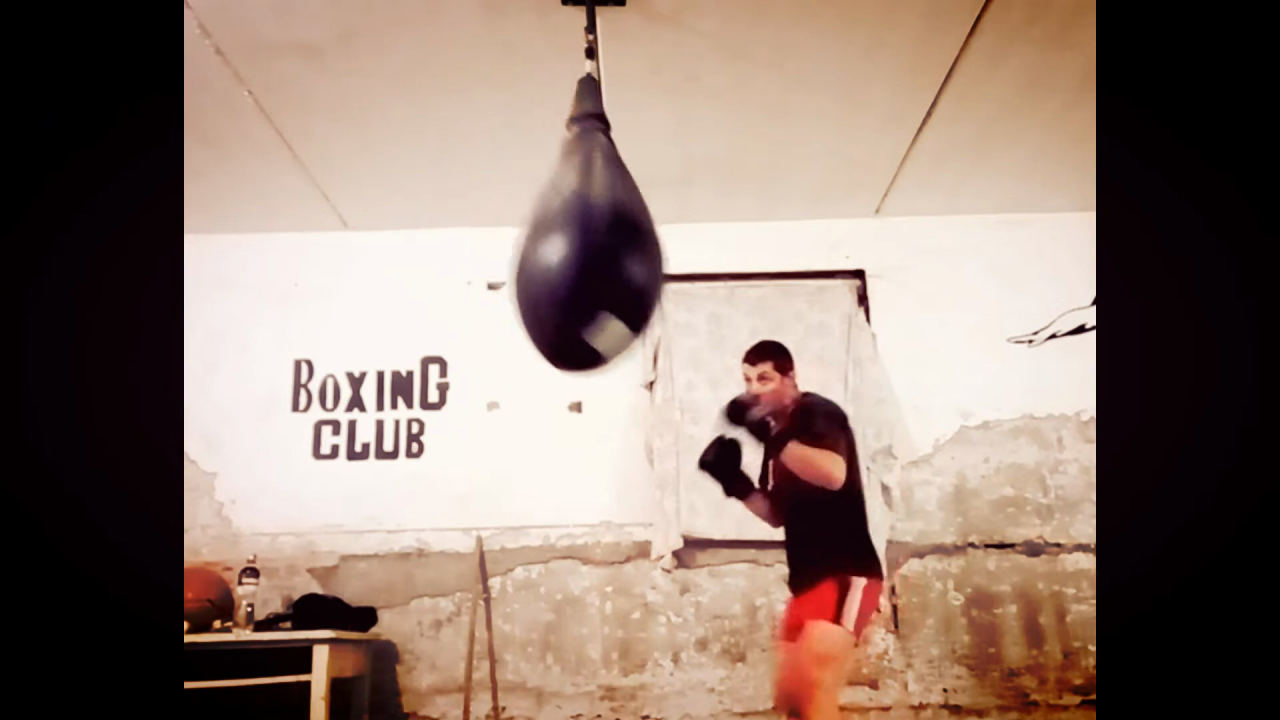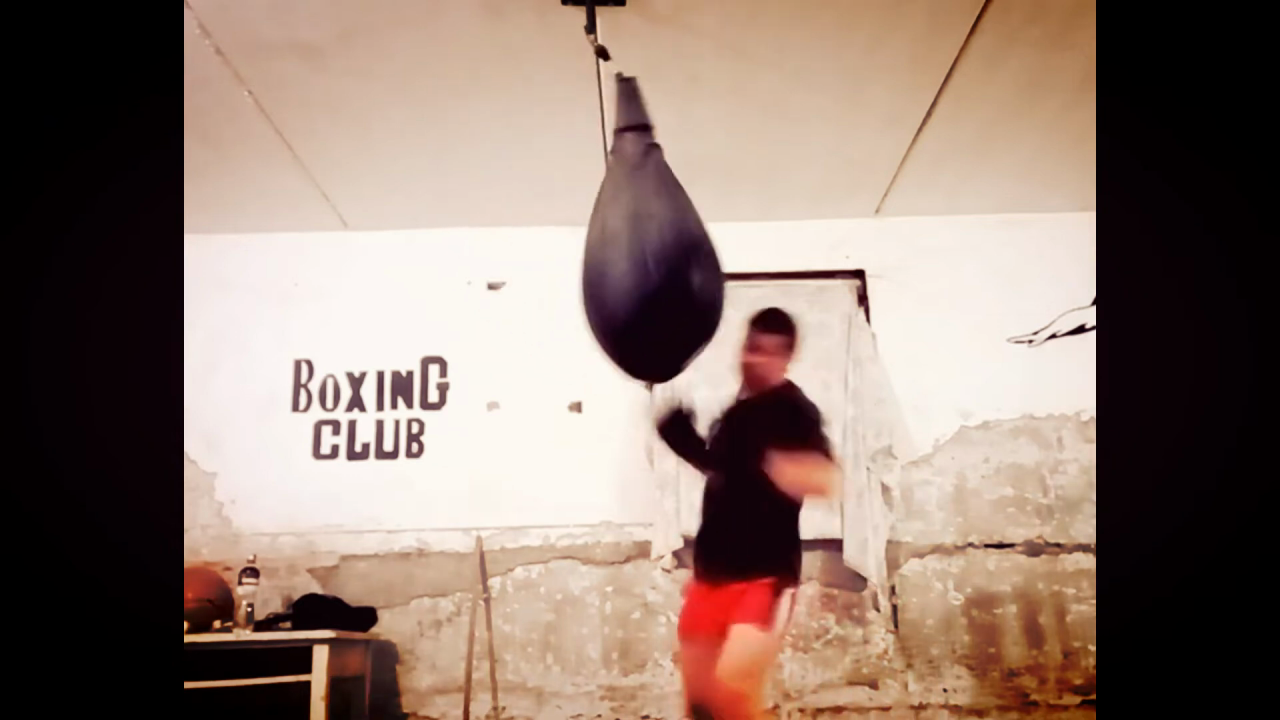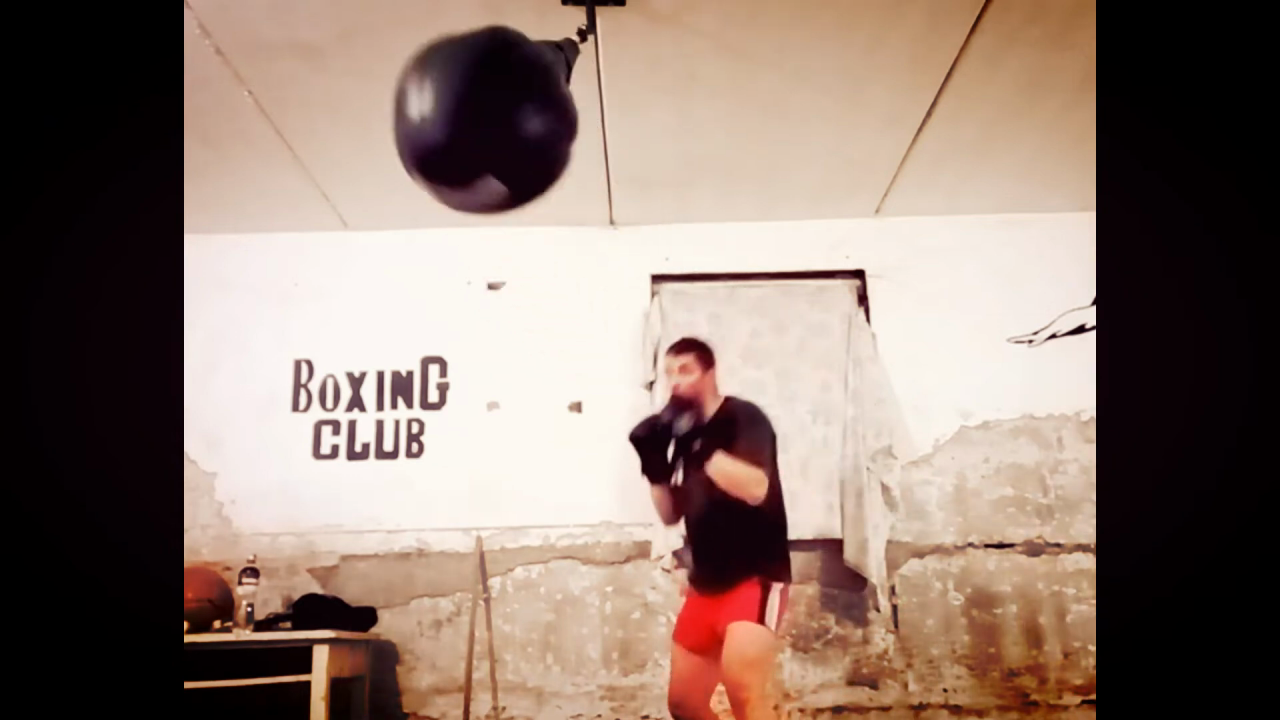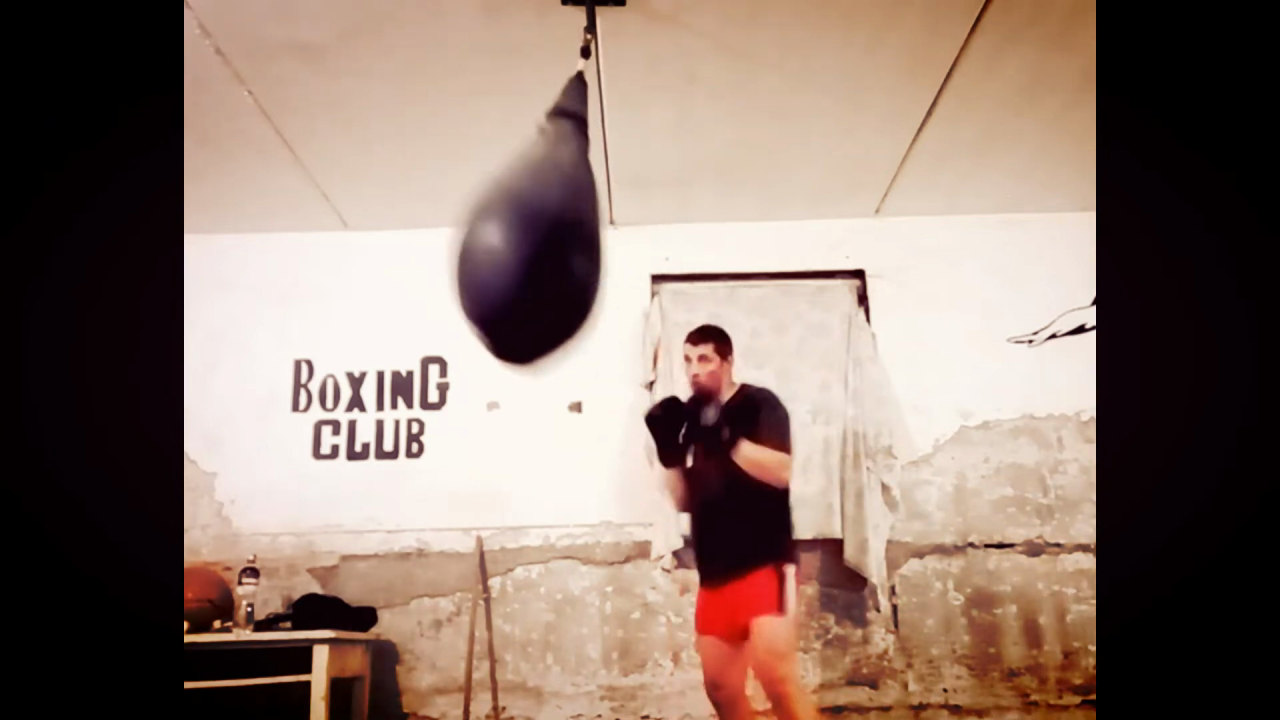
dt=0.5s
person 1, frame 1
left shoulder: (818, 413)
right shoulder: (779, 431)
left elbow: (834, 474)
left wrist: (774, 437)
right wrist: (733, 481)
left hip: (846, 574)
right hip: (807, 578)
left knee: (810, 682)
person 1, frame 2
left shoulder: (791, 410)
right shoulder: (741, 409)
left elbow: (823, 482)
left wrist: (763, 453)
right wrist: (690, 443)
left hip: (766, 579)
right hip: (711, 576)
person 1, frame 3
left shoulder: (744, 418)
right shoulder: (681, 430)
left elbow: (755, 488)
right elbow: (669, 515)
left wrist: (698, 445)
right wrist: (653, 464)
left hip: (756, 578)
right hip: (706, 584)
left knee: (742, 683)
person 1, frame 4
left shoulder: (759, 405)
right shoulder: (694, 426)
left elbow: (780, 473)
right elbow: (683, 500)
left wrist: (726, 437)
right wrist: (667, 444)
left hip: (766, 563)
right hip: (716, 573)
left knee: (776, 674)
right knee: (720, 686)
